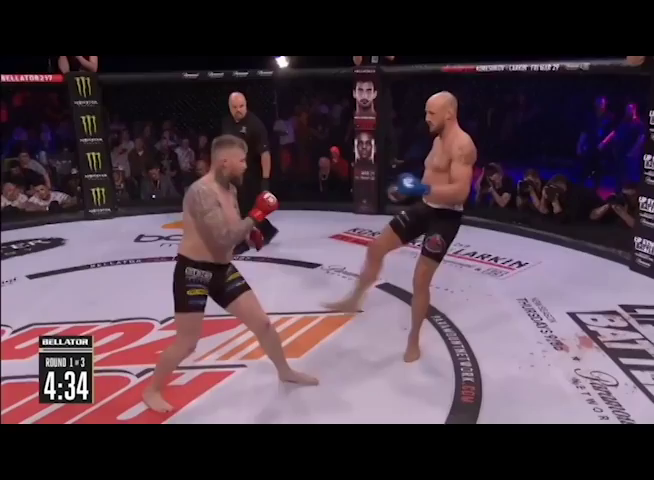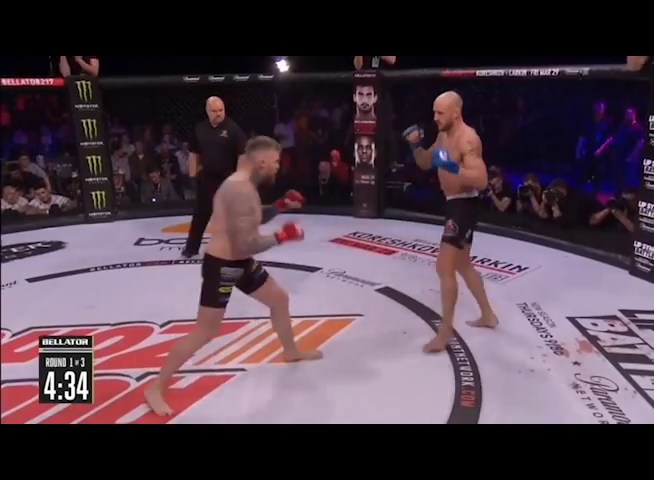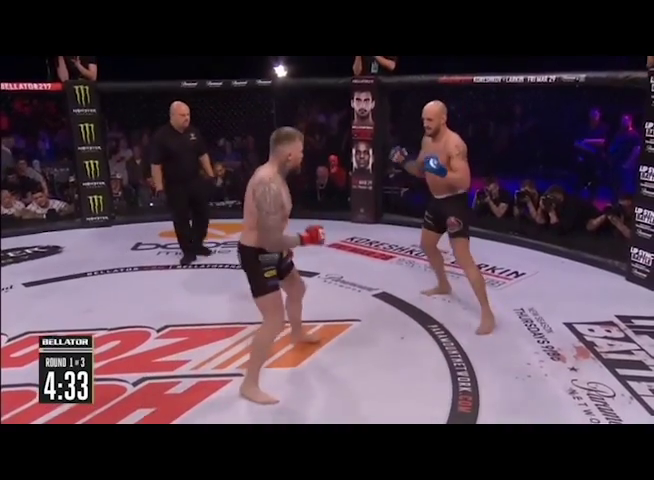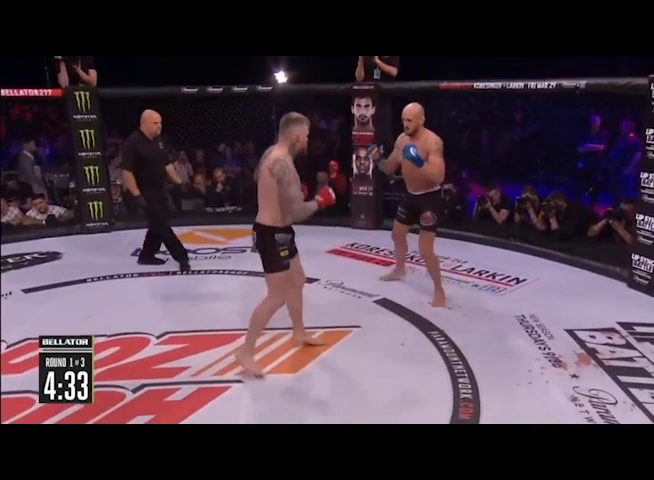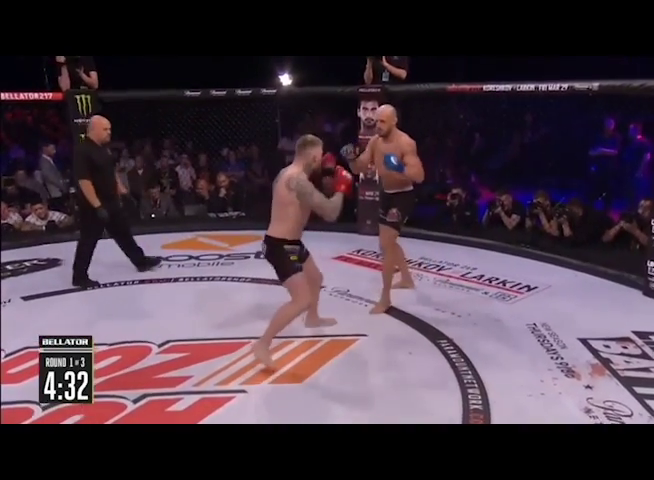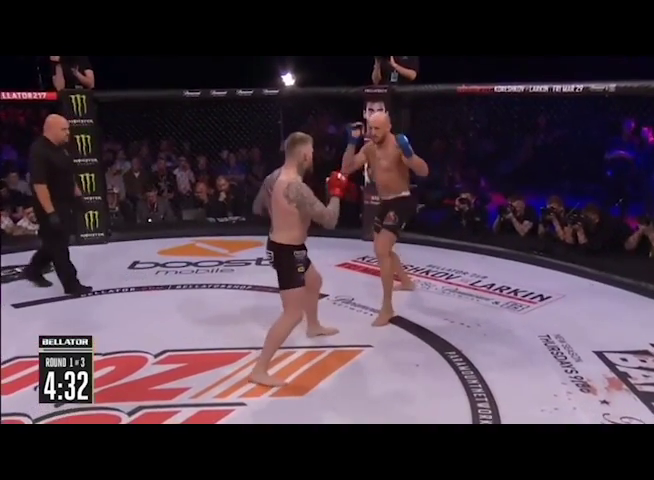
dt=0.5s
person 1, frame 1
left shoulder: (230, 189)
right shoulder: (201, 192)
right elbow: (223, 238)
left wrist: (250, 232)
right wrist: (256, 216)
left hip: (223, 269)
right hip: (193, 272)
left knee: (262, 324)
right knee: (187, 343)
left ankle: (286, 372)
right ankle: (152, 390)
person 1, frame 2
left shoulder: (247, 185)
right shoulder: (238, 190)
left elbow: (254, 220)
right elbow: (247, 243)
left wrist: (281, 205)
right wrist: (281, 236)
left hip: (243, 264)
right hip: (221, 267)
left knee: (281, 301)
right knee: (203, 334)
left ankle: (292, 351)
right ankle: (156, 389)
person 1, frame 3
left shoulder: (271, 175)
right shoulder: (270, 186)
right elbow: (272, 241)
left wrist: (292, 242)
right wrist: (304, 239)
left hip: (268, 251)
right hip: (257, 256)
left knee: (298, 289)
right knee: (274, 321)
left ankle: (298, 333)
right ankle: (249, 384)
person 1, frame 4
left shoulder: (271, 154)
right shoulder: (283, 164)
left elbow: (259, 180)
right elbow: (296, 213)
left wrist: (296, 190)
right wrist: (320, 201)
left hip: (278, 231)
right hip: (272, 234)
left knee: (297, 281)
right knee: (277, 297)
left ankle: (299, 333)
right ankle: (246, 352)
person 1, frame 5
left shoulder: (288, 173)
right shoulder: (299, 181)
right elbow: (330, 213)
right wrist: (342, 188)
left hip: (288, 242)
right hip: (280, 247)
left knee: (315, 278)
right knee: (301, 299)
left ankle: (313, 318)
right ankle: (262, 346)
person 1, frame 6
left shoulder: (274, 177)
right shoulder: (297, 188)
left elbow: (258, 208)
right elbow: (329, 221)
right wrist: (336, 193)
left hip: (281, 246)
right hip: (288, 252)
left knee: (314, 282)
right knee: (292, 314)
left ankle: (314, 326)
right ankle: (260, 370)
person 2, frame 1
left shoulder: (461, 146)
right shoulder: (440, 140)
left elbow: (460, 191)
left wrist: (423, 189)
right wrist: (406, 187)
left hip: (445, 218)
right hip: (422, 209)
left knee: (420, 281)
right knee: (376, 247)
left ankle: (414, 340)
right ankle: (354, 300)
person 2, frame 2
left shoulder: (468, 139)
right shoulder: (444, 135)
left elbow: (481, 180)
right elbow: (425, 163)
left wrist: (454, 168)
right wrist: (416, 146)
left hip: (465, 205)
right hip: (454, 204)
left knee: (444, 267)
right knee: (462, 263)
left ankle: (446, 329)
right ankle: (488, 315)
person 2, frame 3
left shoulder: (454, 144)
right shoulder: (427, 140)
left elbow: (465, 182)
right elbow: (419, 172)
left wrist: (444, 173)
right wrist: (404, 161)
left hip: (455, 202)
right hip: (437, 201)
left knee: (463, 259)
right knee: (427, 244)
left ankle: (487, 314)
right ankle: (444, 285)
person 2, frame 4
left shoulder: (433, 142)
right shoulder: (402, 139)
left elbow: (439, 177)
right elbow: (390, 169)
left wrist: (420, 163)
right wrist: (380, 160)
left hip: (429, 198)
right hip: (410, 195)
left knee: (425, 250)
right knee: (397, 234)
left ankle: (439, 291)
right ankle: (399, 270)
person 2, frame 5
left shoulder: (405, 143)
right shoulder: (374, 142)
left elbow: (419, 177)
right elbow: (360, 169)
left wrist: (400, 168)
right wrist: (352, 159)
left hip: (403, 197)
right hip: (388, 195)
left knee: (386, 245)
right knee: (390, 241)
left ankle: (385, 298)
right ankle: (406, 279)
person 2, frame 6
left shoulder: (398, 146)
right shoulder: (369, 148)
left elbow: (424, 172)
right elbow: (347, 168)
left wrist: (409, 155)
right wrist: (352, 143)
left hip: (401, 203)
right hip: (385, 203)
left knee: (382, 250)
right knee: (382, 248)
left ankle: (387, 308)
right ankle: (405, 281)
person 3, frame 1
left shoulder: (255, 124)
right shoulder: (227, 122)
left elbow: (265, 153)
left wrist: (265, 178)
left hip: (250, 174)
left knee: (245, 208)
right knee: (242, 207)
right ankle: (267, 230)
person 3, frame 2
left shoulder: (233, 128)
right shoulder: (200, 128)
left elbow: (243, 154)
right elbow: (194, 153)
right wrist: (192, 176)
left hip: (229, 178)
right hip: (206, 178)
right knee: (200, 213)
right ankle: (192, 246)
person 3, frame 3
left shoulder: (193, 132)
right shoulder: (161, 136)
left elbow: (203, 155)
right elbow: (156, 165)
left wrist: (211, 175)
right wrist: (159, 189)
left hip: (196, 182)
right hip: (175, 186)
left knee: (202, 214)
right knee: (181, 219)
left ankle: (197, 245)
right ankle: (189, 251)
person 3, frame 4
left shoulder: (157, 141)
right shoulder: (133, 143)
left elbow: (167, 164)
right elbow: (127, 172)
left wrist: (178, 182)
right wrist: (137, 195)
left hip: (159, 190)
right hip: (146, 193)
left knee: (157, 225)
right knee: (161, 225)
left ankle: (147, 255)
right ankle: (181, 256)
person 3, frame 5
left shoulder: (104, 148)
right shoulder: (83, 151)
right elbow: (83, 181)
left wrist: (122, 191)
right wrist: (97, 206)
left hip: (110, 200)
right hip: (92, 204)
left knee: (123, 232)
right knee: (89, 239)
left ankle: (140, 261)
right ankle: (79, 276)
person 3, frame 6
left shoulder: (60, 148)
right shoulder: (39, 151)
right elbow: (39, 185)
left wrist: (78, 194)
right wrist: (50, 212)
left hip: (64, 202)
right hip: (50, 207)
left knee: (57, 242)
right knee: (58, 244)
left ankle: (33, 270)
right ankle: (71, 284)
